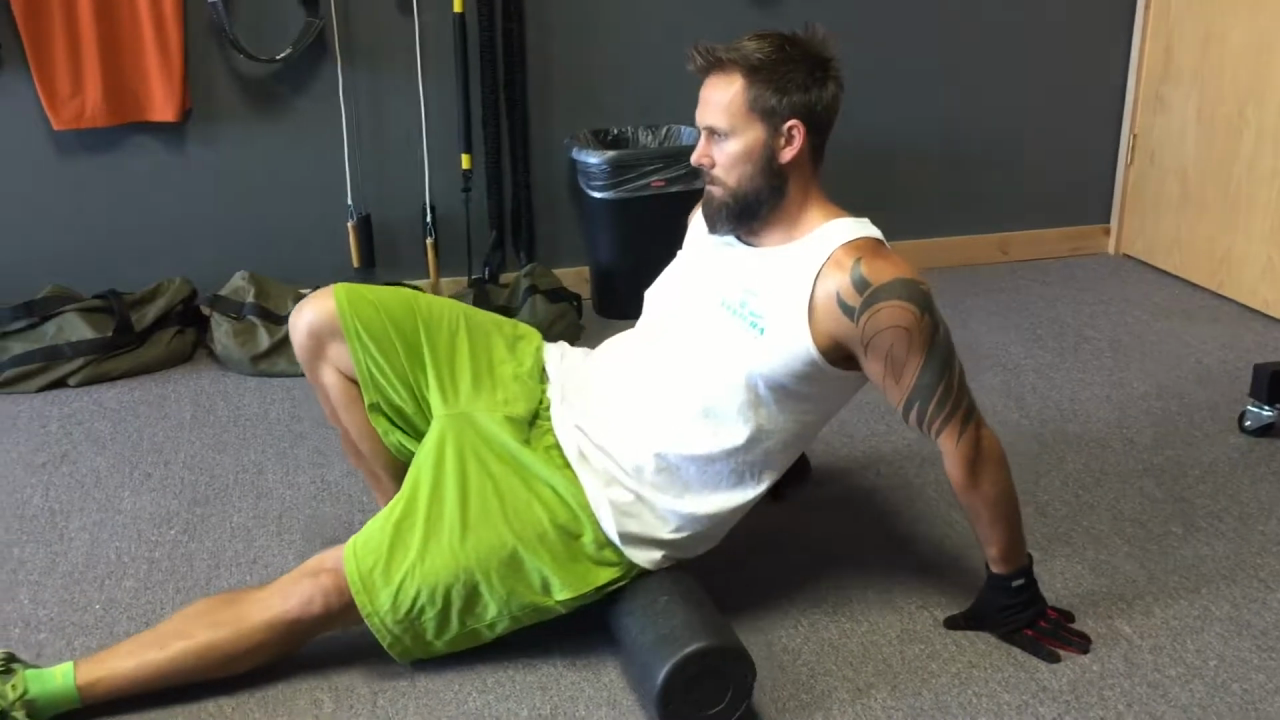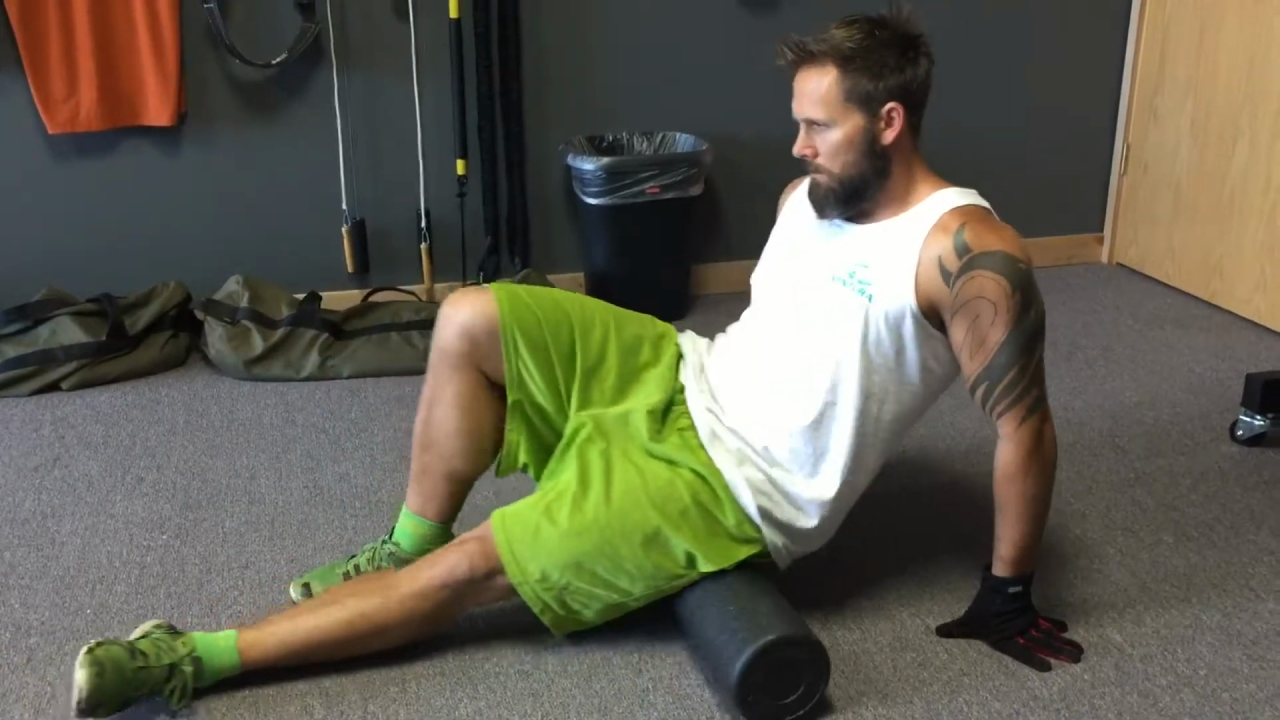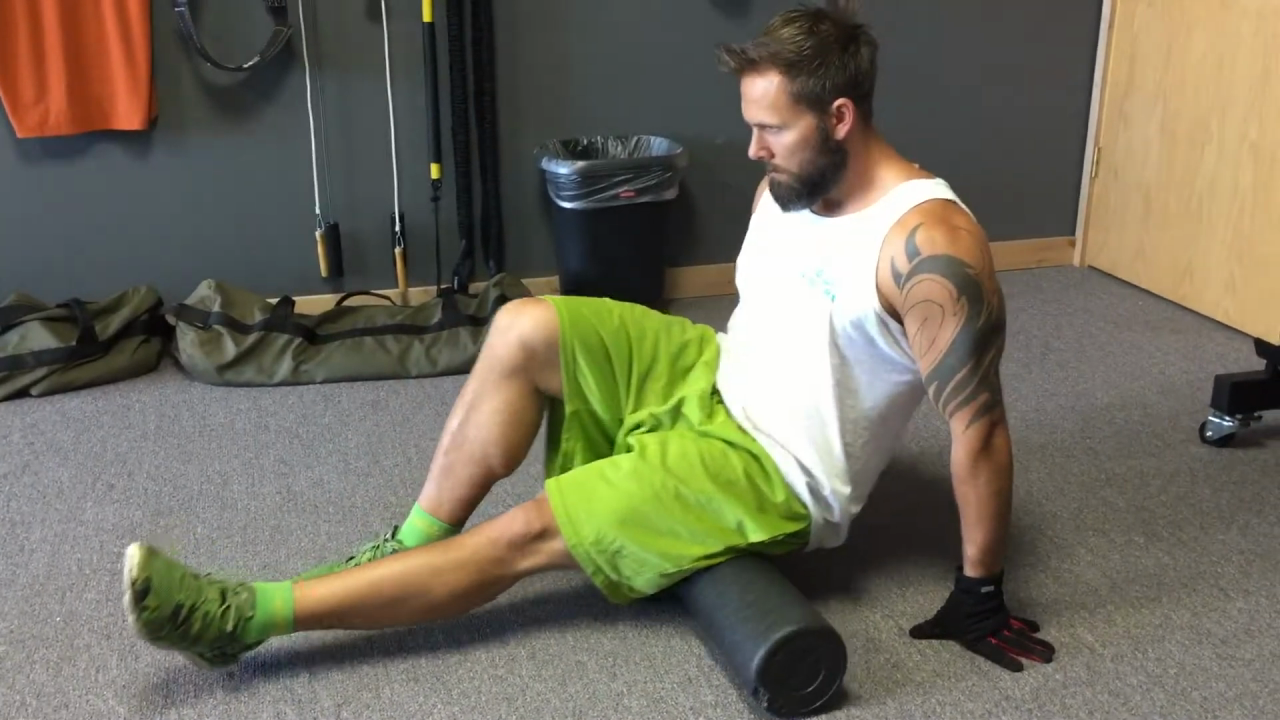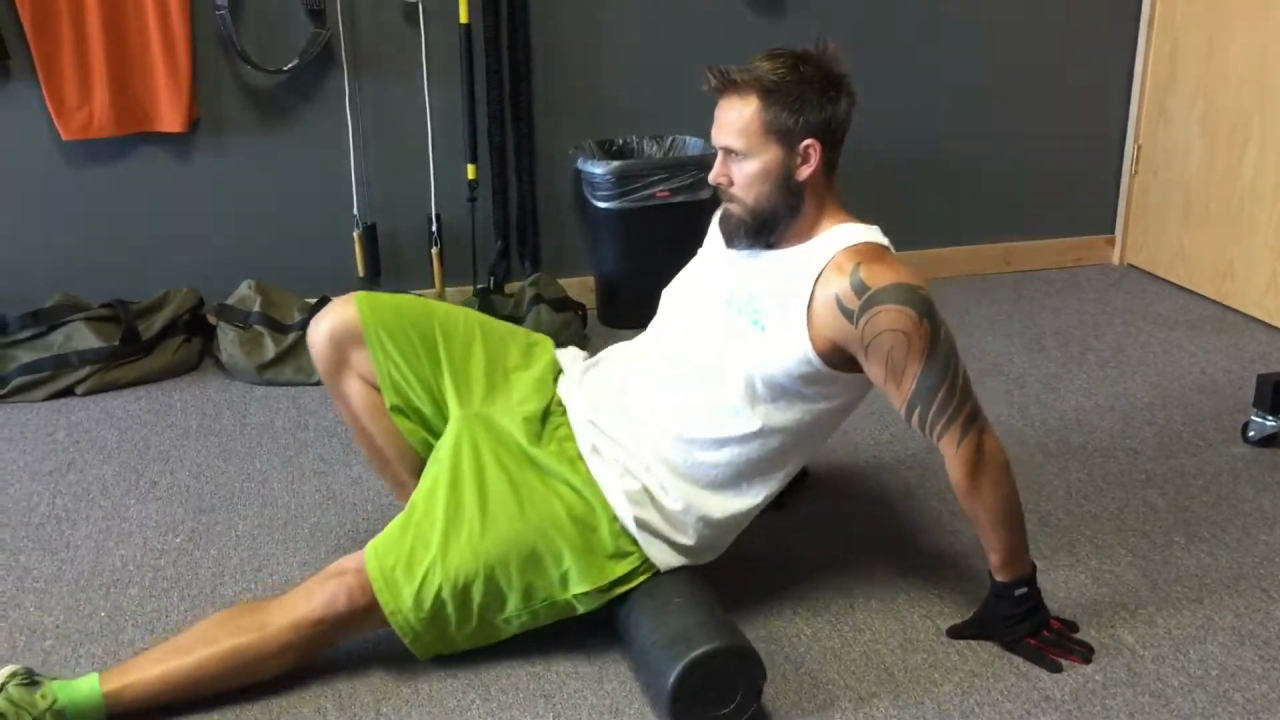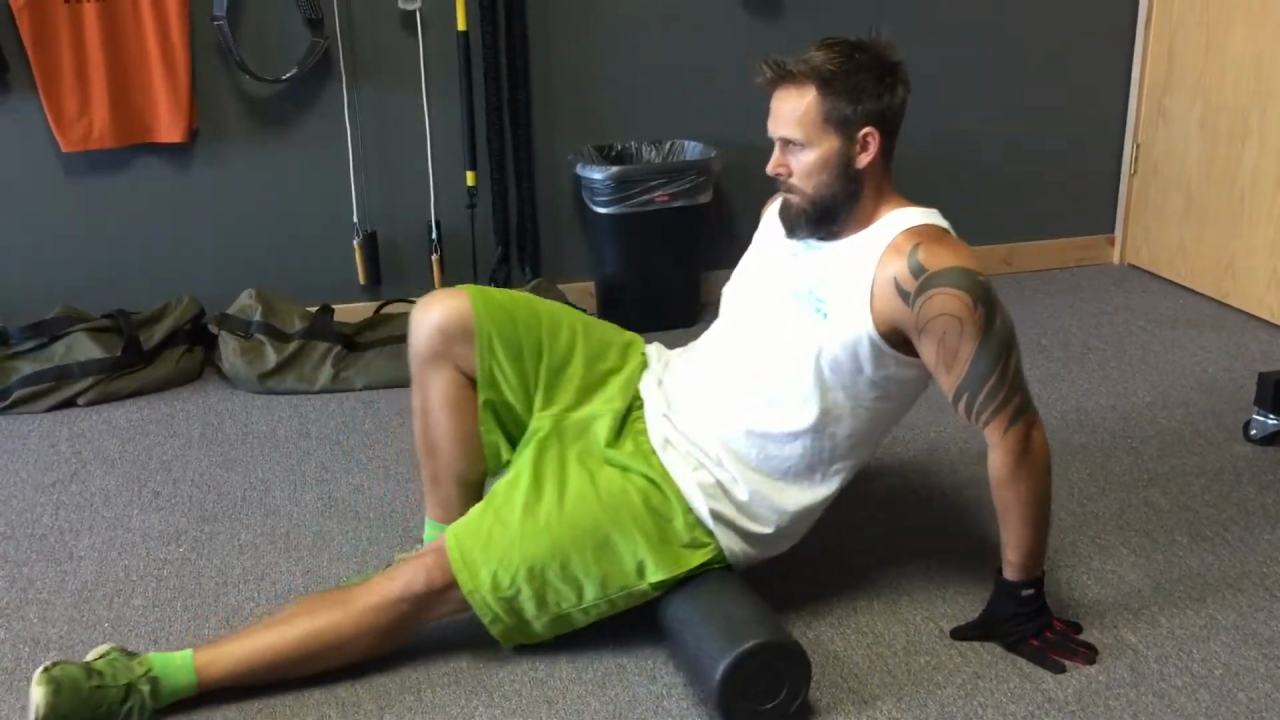
dt=1s
person 1, frame 1
left shoulder: (857, 283)
right shoulder: (724, 212)
left elbow: (964, 440)
left wrist: (1012, 590)
left hip: (592, 501)
right hip: (556, 388)
left knee: (318, 592)
right knee: (323, 322)
right ankle: (414, 532)
person 1, frame 2
left shoulder: (963, 250)
right shoulder: (809, 196)
left elbow: (1024, 426)
left wrist: (1006, 596)
left hip: (729, 485)
right hip: (685, 382)
left knee: (475, 567)
right knee: (471, 322)
right ankle: (408, 546)
person 1, frame 3
left shoulder: (926, 243)
right shoulder: (787, 185)
left elbow: (978, 427)
left wrist: (980, 596)
left hip: (777, 474)
right hip: (718, 381)
left knee: (525, 536)
right knee: (526, 329)
left ankle: (249, 614)
right ankle: (413, 547)
person 1, frame 4
left shoulder: (860, 287)
right shoulder: (747, 218)
left elbow: (966, 443)
left wrist: (1014, 598)
left hip: (612, 506)
right hip: (566, 393)
left knee: (341, 596)
right knee: (343, 330)
right ankle: (444, 528)
person 1, frame 5
left shoulder: (920, 269)
right shoulder: (795, 207)
left elbow: (1013, 432)
left wrist: (1020, 599)
left hip: (684, 499)
right hip: (642, 392)
left knee: (423, 585)
right knee: (445, 322)
right ankle: (454, 532)
